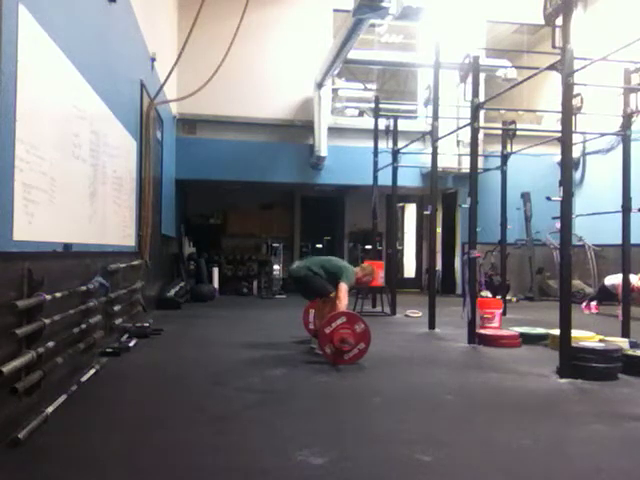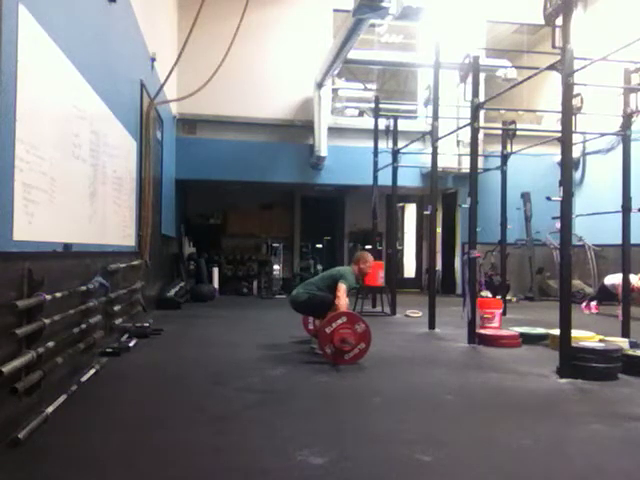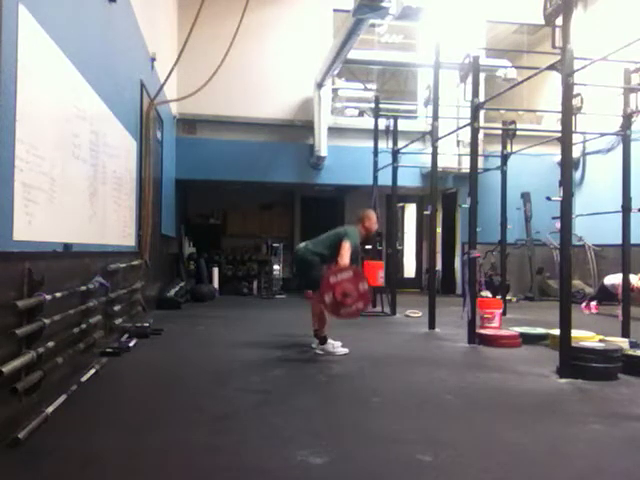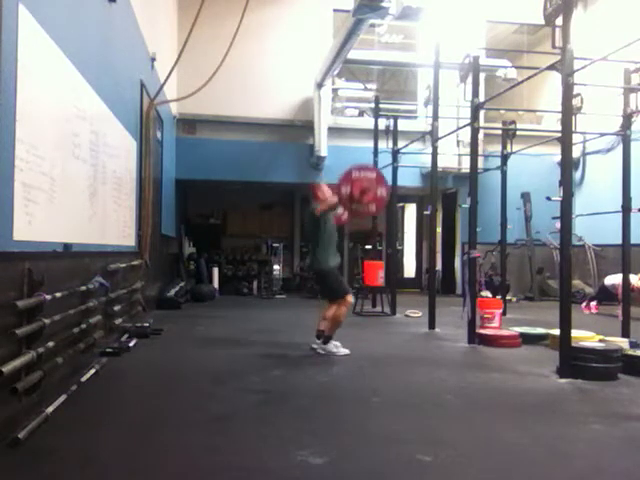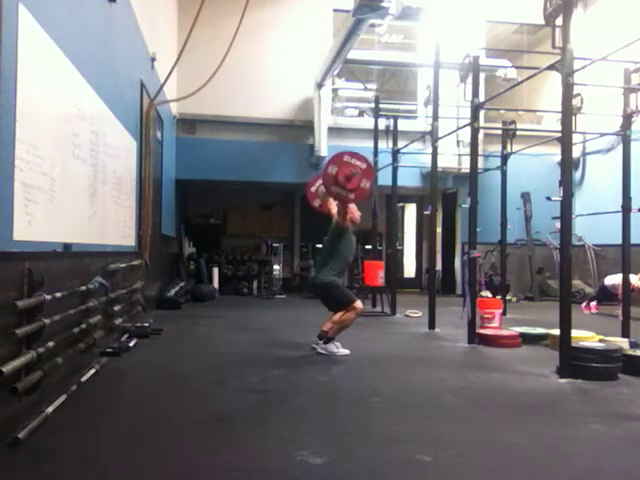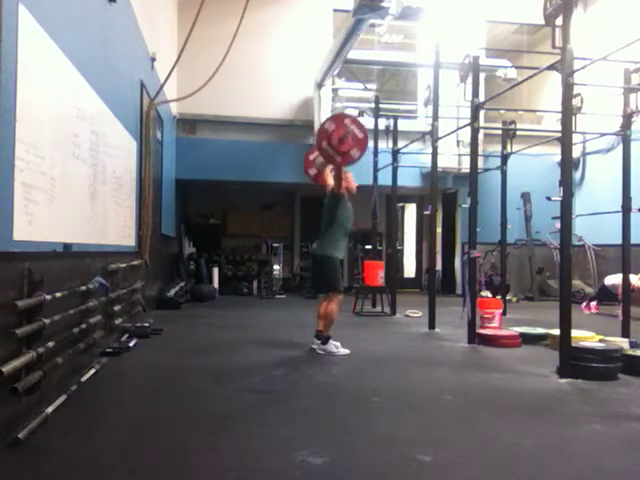
dt=0.5s
person 1, frame 1
left shoulder: (346, 269)
right shoulder: (349, 274)
left elbow: (337, 296)
right elbow: (341, 297)
left hip: (298, 269)
right hip: (301, 271)
left knee: (328, 299)
right knee: (331, 298)
person 1, frame 2
left shoulder: (346, 272)
right shoulder: (348, 275)
left elbow: (339, 297)
right elbow: (340, 298)
left hip: (299, 296)
right hip: (302, 297)
right knee: (341, 304)
person 1, frame 3
left shoulder: (351, 232)
right shoulder: (353, 234)
left elbow: (340, 258)
right elbow: (343, 259)
left hip: (305, 253)
right hip: (307, 255)
left knee: (317, 297)
left ankle: (319, 338)
right ankle: (322, 343)
person 1, frame 4
left shoulder: (324, 213)
right shoulder: (319, 208)
right elbow: (326, 206)
right wrist: (339, 200)
left hip: (325, 264)
right hip: (324, 265)
left knee: (336, 302)
right knee: (346, 300)
left ankle: (320, 338)
right ankle: (325, 342)
person 1, frame 5
left shoulder: (342, 227)
right shoulder: (342, 228)
left elbow: (334, 210)
right elbow: (342, 211)
left wrist: (330, 196)
left hip: (324, 280)
right hip: (325, 281)
left knee: (346, 308)
right knee: (356, 307)
left ankle: (321, 338)
right ankle: (326, 342)
person 1, frame 6
left shoulder: (336, 196)
right shoulder: (338, 196)
left elbow: (330, 181)
right elbow: (337, 181)
left wrist: (328, 168)
left hip: (325, 254)
right hip: (327, 255)
left knee: (329, 297)
right knee: (334, 297)
left ankle: (319, 338)
right ankle: (324, 342)
